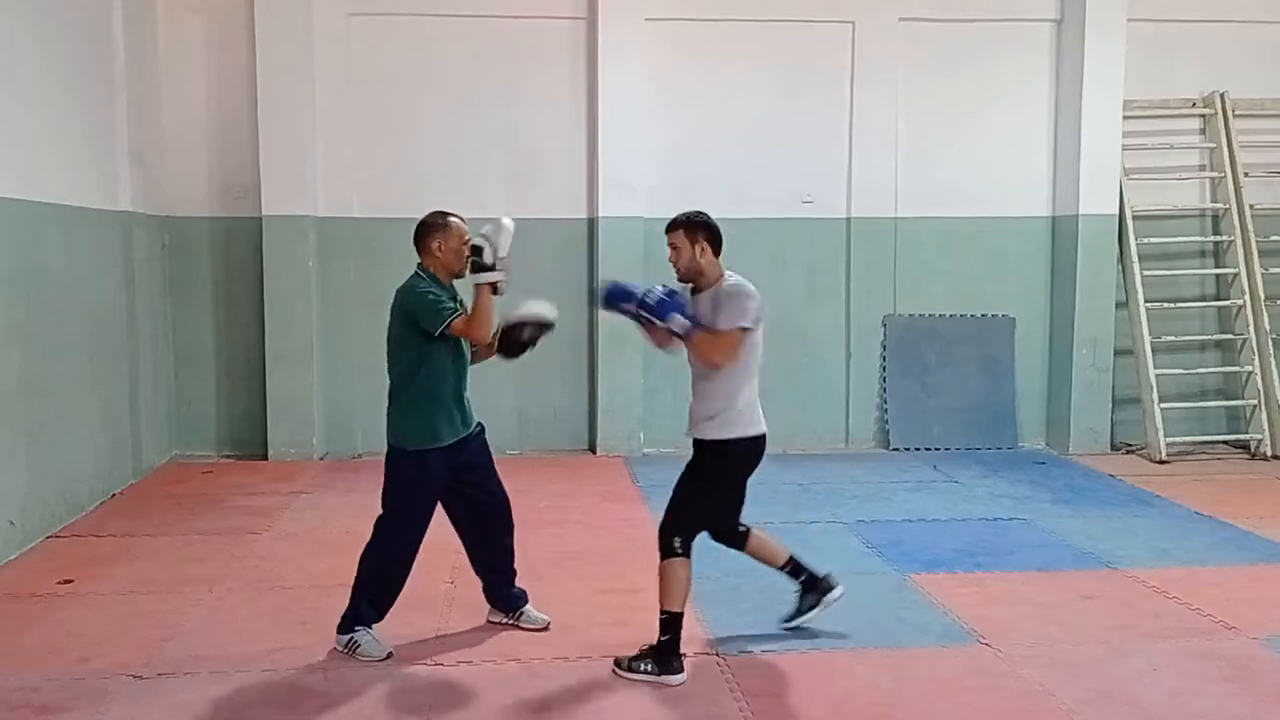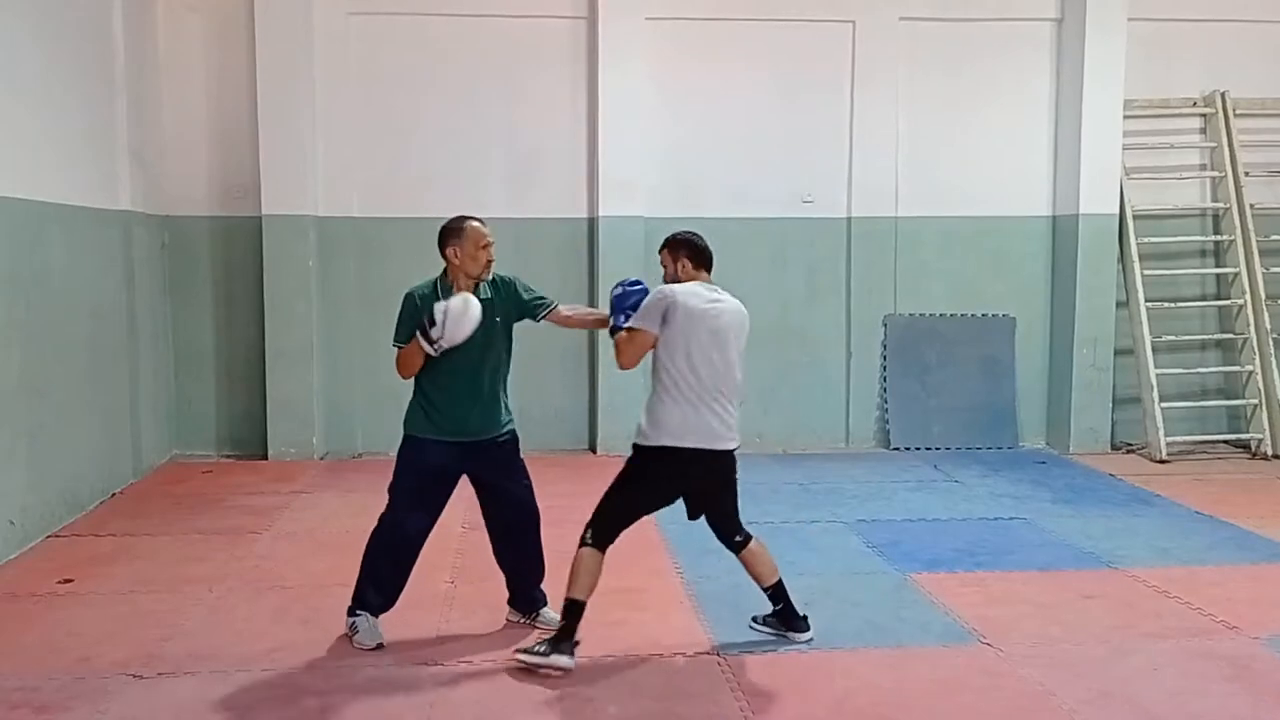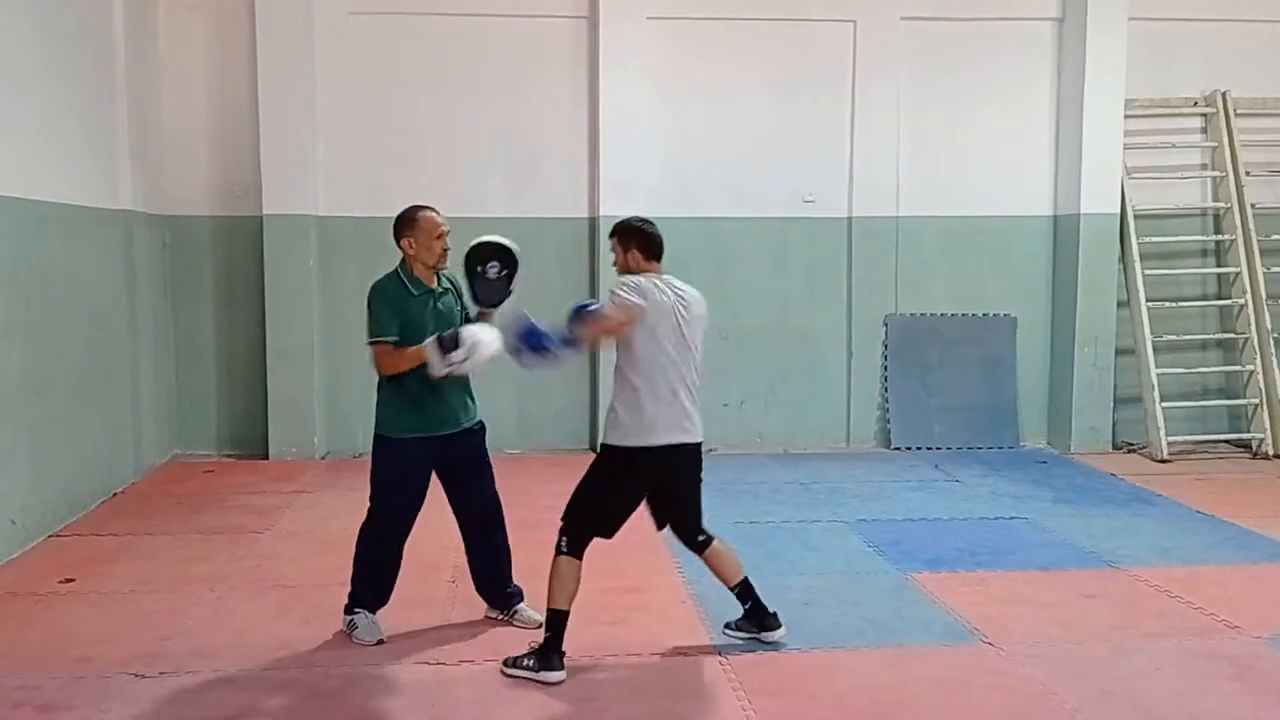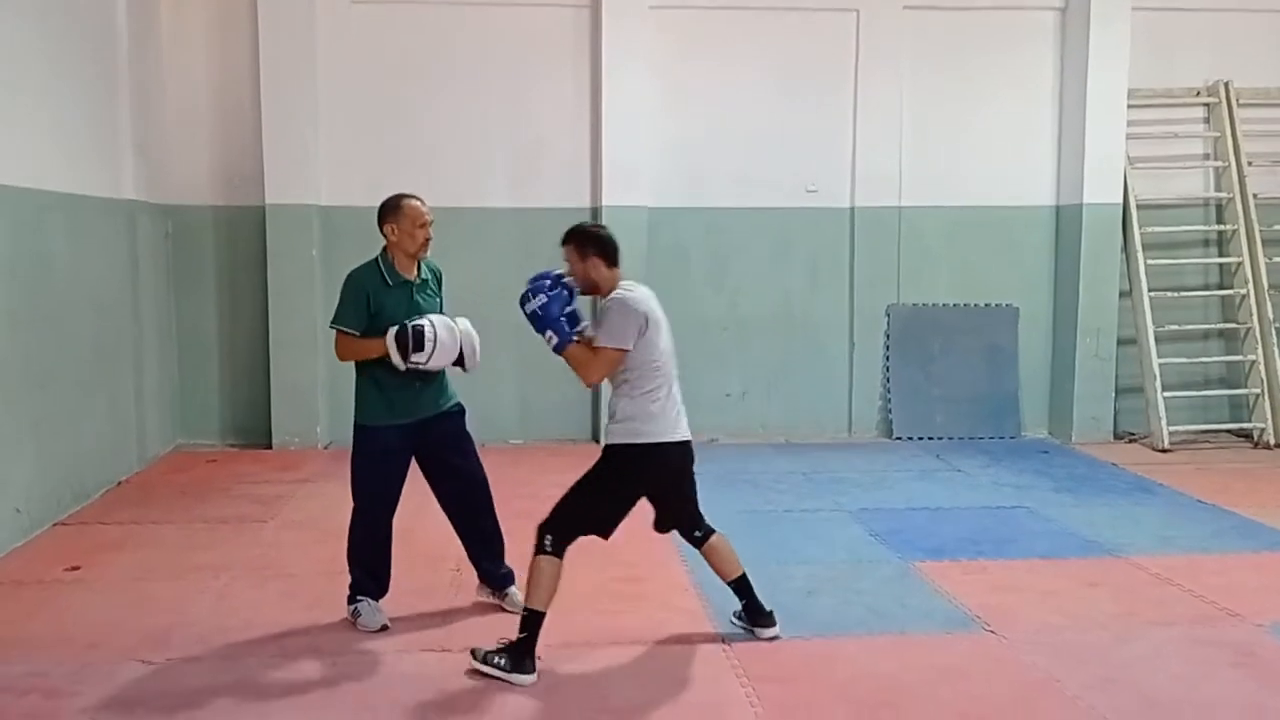
dt=0.5s
person 1, frame 1
left shoulder: (735, 293)
right shoulder: (700, 292)
left elbow: (717, 355)
right elbow: (665, 339)
left wrist: (673, 316)
right wrist: (638, 306)
left hip: (728, 439)
right hip: (727, 434)
left knee: (674, 534)
right knee: (726, 528)
left ankle: (665, 654)
right ankle: (816, 582)
person 1, frame 2
left shoulder: (666, 297)
right shoulder: (738, 311)
left elbow: (626, 357)
left wrist: (622, 317)
left hip: (665, 448)
right hip: (719, 448)
left knee: (599, 532)
right knee: (733, 532)
left ankle: (563, 641)
right ankle: (789, 616)
person 1, frame 3
left shoulder: (634, 289)
right shoulder: (691, 297)
left elbow: (617, 322)
left wrist: (565, 341)
right wrist: (591, 324)
left hip: (635, 445)
right hip: (685, 442)
left knee: (573, 536)
right knee: (694, 533)
left ankle: (549, 652)
right ankle: (760, 616)
person 1, frame 4
left shoulder: (621, 304)
right shoulder: (638, 296)
left elbow: (594, 372)
left wrist: (553, 330)
right wrist: (570, 324)
left hip: (636, 445)
right hip: (675, 441)
left knee: (553, 534)
right knee: (696, 528)
left ankle: (522, 652)
right ankle: (758, 613)
person 2, frame 1
left shoulder: (443, 291)
right shoulder: (416, 293)
left elbow: (476, 348)
right elbow: (475, 329)
right wrist: (489, 275)
left hip: (461, 434)
right hip: (418, 443)
left knee: (493, 515)
right knee: (398, 534)
left ankle: (507, 602)
right ankle: (355, 626)
person 2, frame 2
left shoulder: (505, 291)
right shoulder: (419, 300)
left elbow: (562, 314)
right elbow: (405, 369)
left wrist: (614, 318)
right wrist: (428, 338)
left hip: (493, 436)
right hip: (431, 438)
left knee: (521, 518)
right knee: (401, 526)
left ankle: (527, 603)
right ankle: (364, 611)
person 2, frame 3
left shoulder: (451, 284)
right shoulder: (386, 291)
right elbow: (388, 361)
left hip: (460, 426)
right hip: (403, 432)
left knee: (485, 514)
right knee: (388, 522)
left ankle: (503, 599)
right ankle: (361, 609)
person 2, frame 4
left shoulder: (433, 275)
right shoulder: (363, 281)
right elbow: (344, 348)
right wrist: (393, 343)
left hip: (440, 410)
right hip: (381, 420)
left knee: (471, 493)
right knee: (373, 509)
left ankle: (496, 580)
right ankle: (364, 596)
